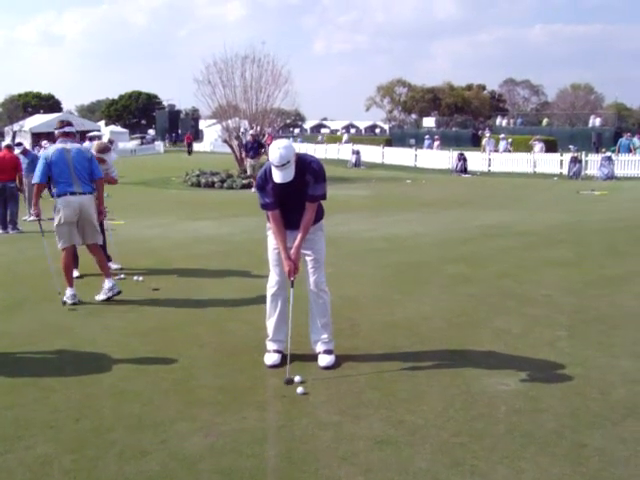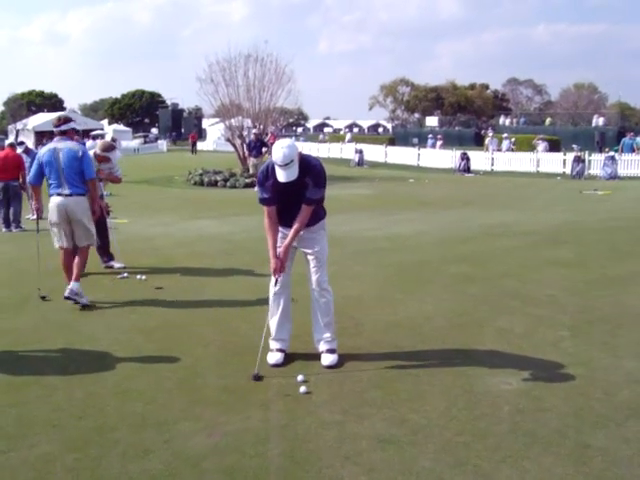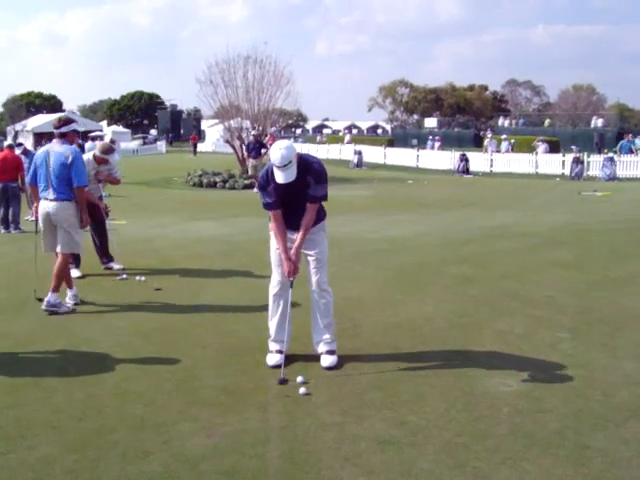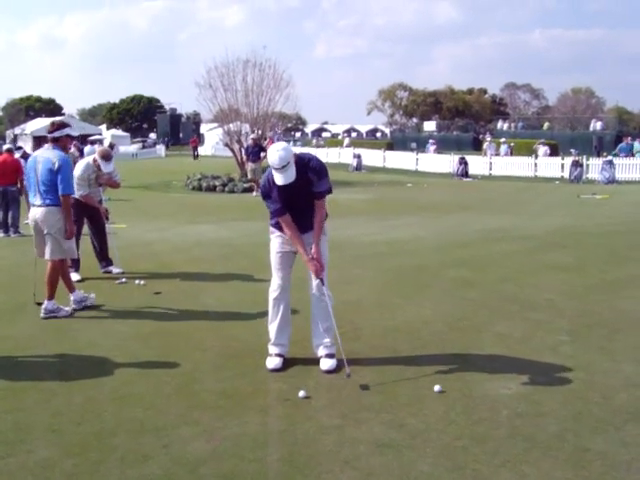
dt=0.4s
person 1, frame 1
left shoulder: (313, 168)
right shoulder: (264, 177)
left elbow: (311, 211)
right elbow: (275, 219)
left wrist: (297, 248)
right wrist: (285, 256)
left hip: (311, 229)
right hip: (279, 231)
left knee: (317, 284)
right knee: (276, 285)
left ankle: (324, 344)
right ankle: (275, 344)
person 1, frame 2
left shoulder: (315, 170)
right shoulder: (265, 174)
left elbow: (305, 213)
right elbow: (270, 216)
left wrist: (286, 248)
right wrist: (272, 254)
left hip: (312, 228)
right hip: (281, 229)
left knee: (320, 284)
right knee: (279, 284)
left ankle: (327, 343)
right ankle: (278, 343)
person 1, frame 3
left shoulder: (315, 169)
right shoulder: (266, 177)
left elbow: (311, 211)
right elbow: (276, 219)
left wrist: (298, 248)
right wrist: (285, 257)
left hip: (313, 229)
right hip: (281, 231)
left knee: (320, 285)
right knee: (279, 284)
left ankle: (326, 344)
right ankle: (277, 344)
person 1, frame 4
left shoulder: (315, 167)
right shoulder: (268, 184)
left elbow: (320, 208)
right elbow: (287, 224)
left wrist: (316, 246)
right wrist: (306, 258)
left hip: (314, 231)
right hip: (282, 234)
left knee: (320, 288)
right knee: (279, 288)
left ankle: (325, 348)
right ankle: (277, 348)
person 2, frame 1
left shoulder: (48, 153)
right shoulder: (84, 151)
left elbow: (39, 183)
right elbow: (99, 179)
left wrist: (35, 205)
right wrist: (100, 204)
left hip: (65, 202)
right hip: (87, 200)
left knee: (67, 248)
right knee: (94, 244)
left ankle: (70, 292)
right ankle: (109, 283)
person 2, frame 2
left shoulder: (44, 152)
right shoulder: (79, 149)
left elbow: (34, 181)
right elbow: (90, 180)
left wrist: (37, 201)
right wrist: (95, 202)
left hip: (56, 202)
right hip: (78, 201)
left knee: (66, 249)
right knee: (83, 246)
left ankle: (73, 287)
right ankle: (74, 286)
person 2, frame 3
left shoulder: (40, 152)
right shoulder: (72, 153)
left elbow: (32, 182)
right elbow: (79, 187)
left wrist: (37, 203)
right wrist: (84, 212)
left hip: (44, 206)
right hip: (65, 206)
left knee: (62, 252)
right knee: (64, 253)
left ankle: (72, 292)
right ankle: (52, 299)
person 2, frame 4
left shoulder: (33, 157)
right shoulder: (61, 159)
left elbow: (29, 187)
right elbow: (64, 195)
right wrist: (69, 222)
left hip: (35, 211)
right hip: (53, 212)
left knee: (60, 256)
right knee: (56, 259)
left ankle: (75, 296)
right ankle: (49, 305)
person 3, frame 1
left shoulder: (106, 161)
left elbow: (114, 180)
left wrist: (103, 178)
left knee: (99, 228)
left ankle: (105, 260)
right ankle: (72, 266)
person 3, frame 2
left shoulder: (110, 160)
left elbow: (118, 179)
left wrist: (107, 176)
right wrist: (101, 203)
left knee: (102, 228)
left ankle: (108, 259)
person 3, frame 3
left shoulder: (109, 162)
right shoulder: (83, 163)
left elbow: (117, 180)
left wrist: (106, 178)
right wrist: (99, 203)
left hip: (96, 196)
left knee: (100, 229)
left ankle: (107, 260)
right ankle: (74, 266)
person 3, frame 4
left shoulder: (108, 166)
right shoulder: (82, 168)
left elbow: (117, 184)
right elbow: (83, 194)
left wrist: (106, 181)
right wrist: (100, 206)
left hip: (95, 200)
right hip: (77, 200)
left knee: (100, 232)
right knee: (74, 234)
left ankle: (106, 264)
right ankle: (73, 269)
